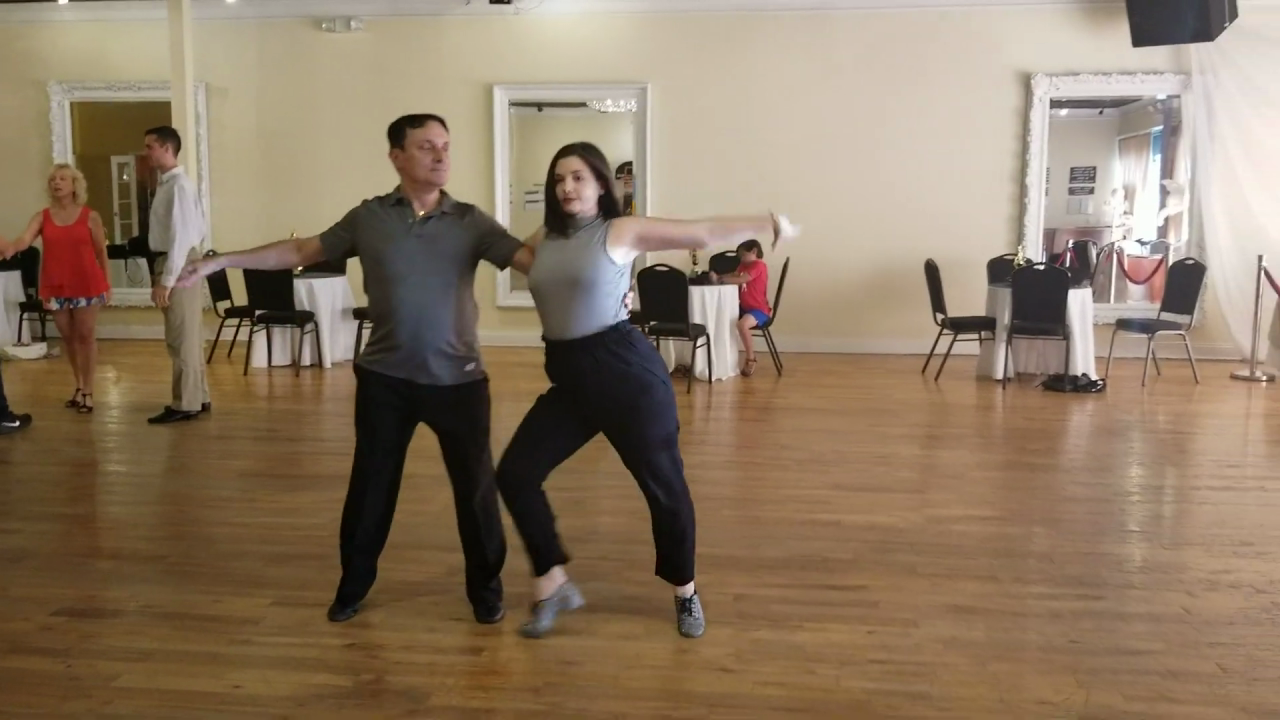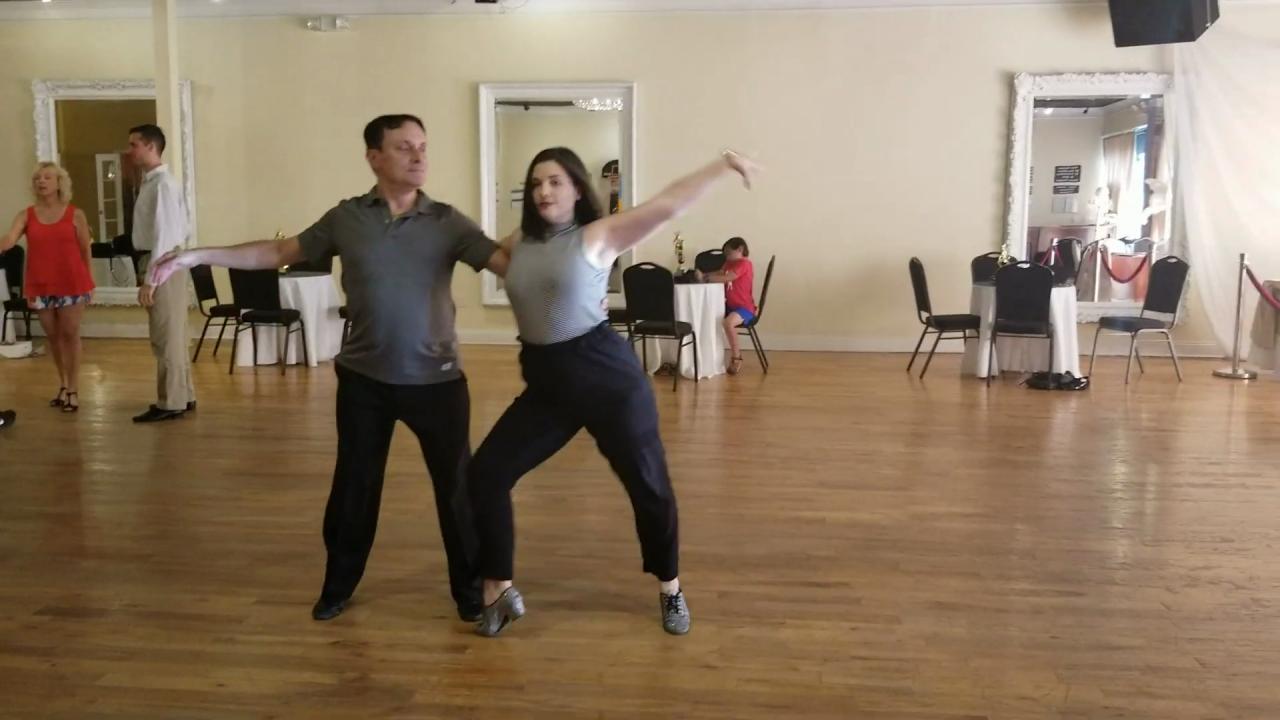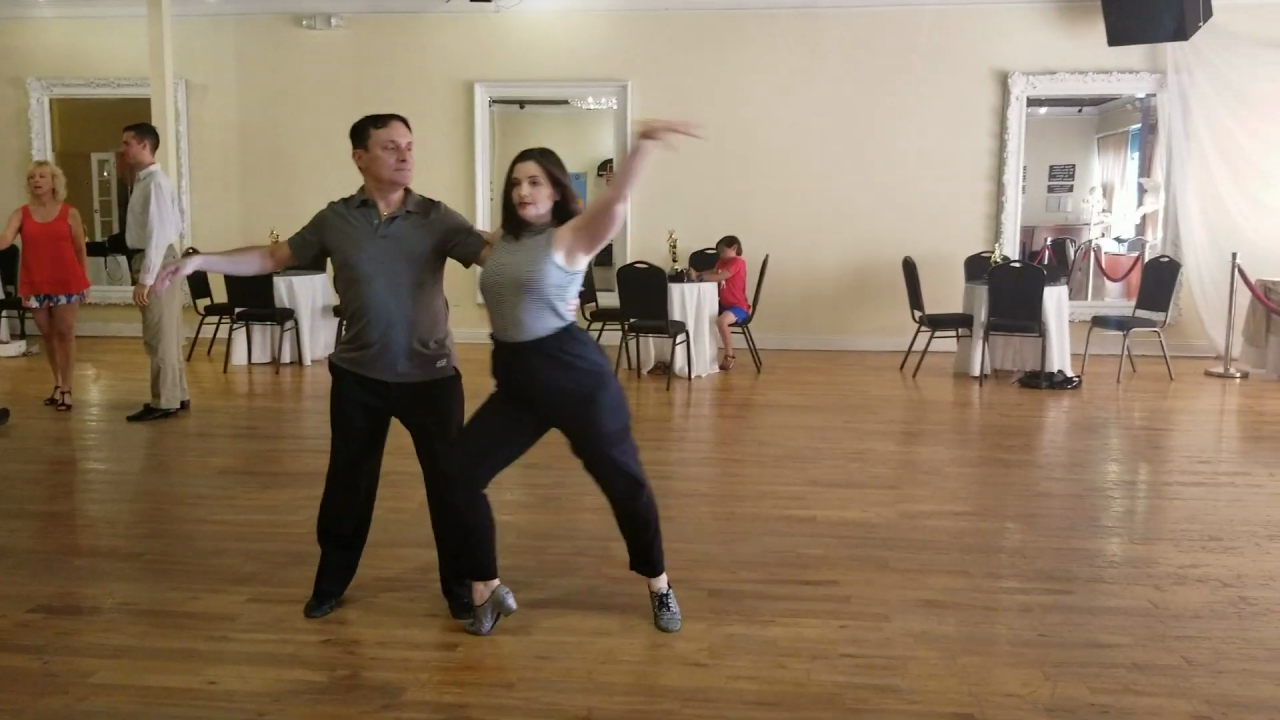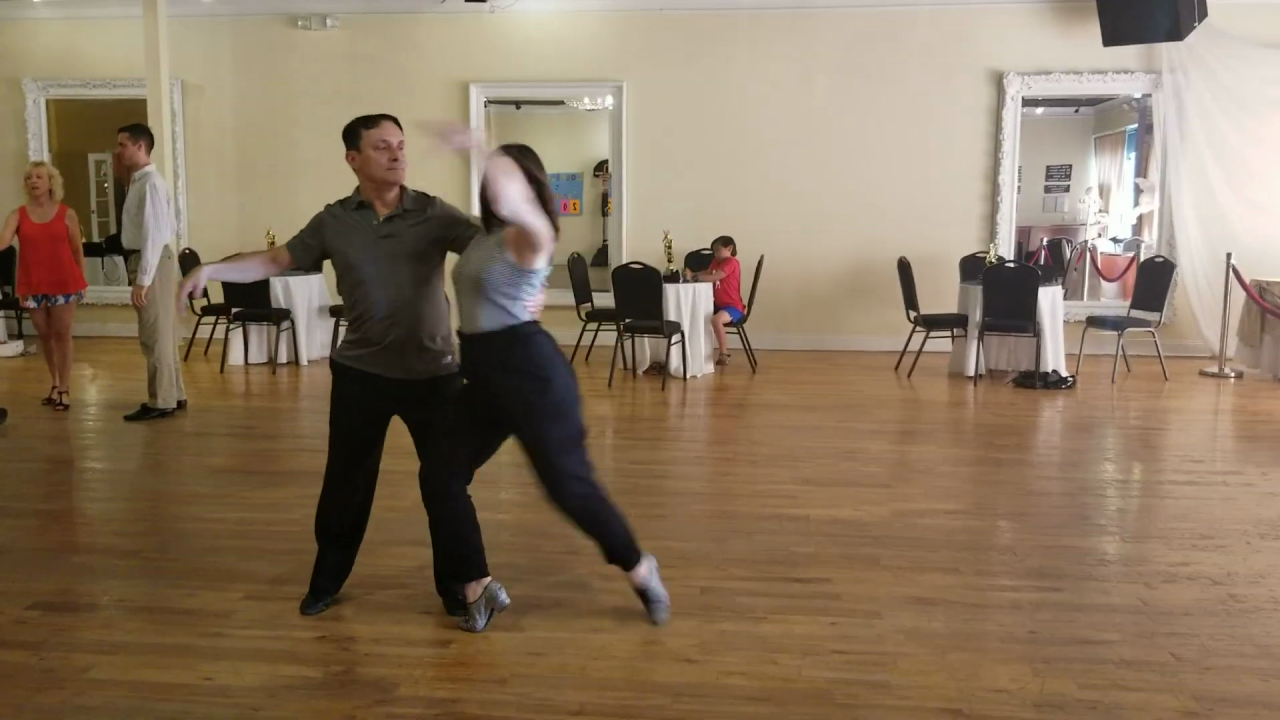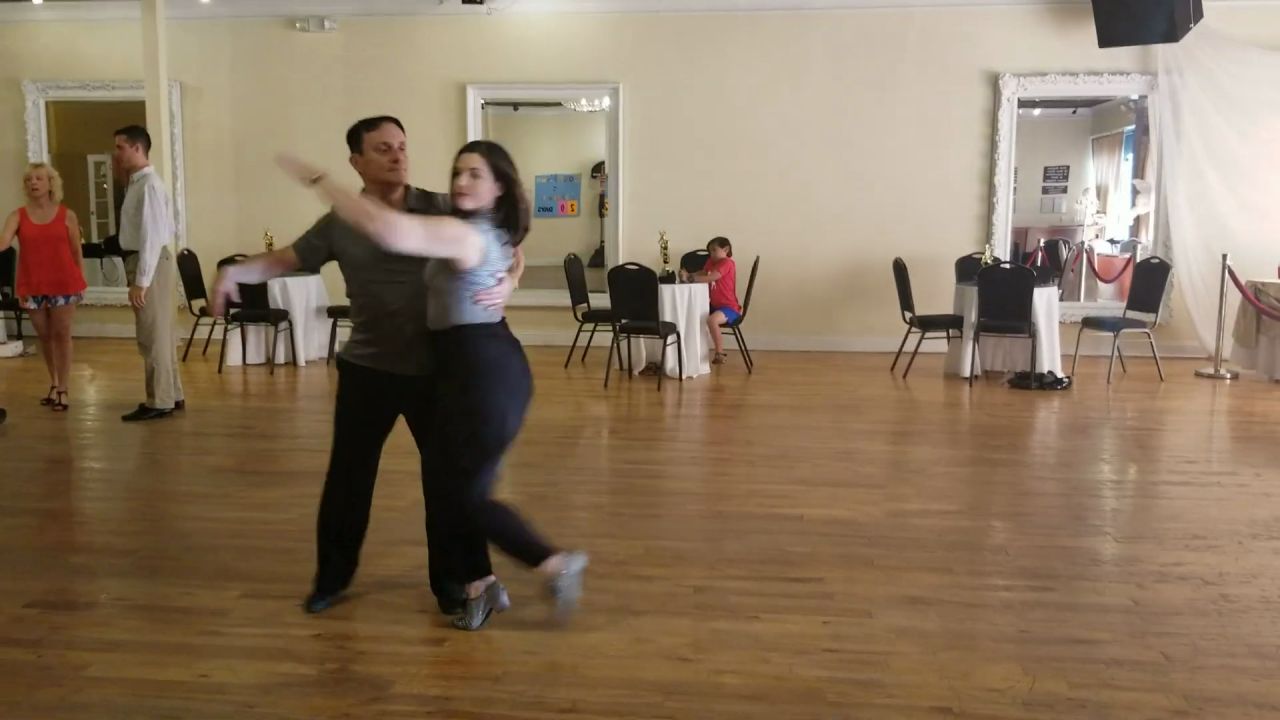
dt=0.1s
person 1, frame 1
left shoulder: (472, 222)
right shoulder: (367, 218)
left elbow: (532, 261)
right elbow: (298, 252)
right wrist: (216, 262)
left hip: (458, 379)
right hip: (386, 377)
left knee: (475, 484)
right knee: (372, 483)
left ankle: (485, 586)
right ankle: (354, 582)
person 1, frame 2
left shoulder: (448, 222)
right shoulder: (344, 218)
left elbow: (509, 262)
right elbow: (279, 252)
right wrist: (194, 255)
left hip: (436, 378)
right hip: (365, 376)
left knee: (454, 482)
right knee: (355, 482)
left ankle: (467, 584)
right ankle: (339, 581)
person 1, frame 3
left shoulder: (436, 220)
right shoulder: (333, 220)
left elbow: (495, 257)
right elbow: (271, 257)
right wrist: (197, 260)
left hip: (431, 374)
right hip: (359, 373)
left knee: (447, 479)
right knee: (348, 481)
left ankle: (463, 583)
right ankle: (331, 581)
person 1, frame 4
left shoulder: (435, 214)
right shoulder: (334, 221)
right elbow: (275, 261)
right wrist: (210, 270)
left hip: (432, 371)
right hip: (361, 371)
left knee: (444, 478)
right knee: (346, 477)
left ankle: (459, 580)
right ankle: (328, 576)
person 1, frame 5
left shoulder: (439, 210)
right shoulder: (339, 222)
right elbow: (281, 260)
left wrist: (504, 279)
right wrist: (234, 270)
left hip: (434, 367)
right hip: (367, 368)
right knee: (347, 474)
left ankle: (452, 579)
right ankle: (332, 575)
person 2, frame 1
left shoulder: (623, 232)
right shoulder: (545, 241)
left elbow: (699, 231)
left wrist: (765, 222)
left hip: (627, 371)
right hip: (568, 380)
left knee: (663, 487)
right knee: (515, 474)
left ankle: (684, 591)
right ankle: (554, 581)
person 2, frame 2
left shoulder: (599, 234)
right shoulder: (518, 244)
left elbow: (663, 206)
left wrist: (721, 165)
left hip: (605, 373)
right hip: (545, 382)
left knee: (648, 485)
right knee: (485, 476)
left ankle: (669, 588)
right ankle: (500, 591)
person 2, frame 3
left shoulder: (573, 237)
right shoulder: (505, 243)
left elbow: (614, 205)
left wrist: (641, 146)
left hip: (574, 373)
right hip: (518, 382)
left knee: (623, 482)
right knee: (459, 475)
left ankle: (658, 584)
right ankle: (488, 588)
person 2, frame 4
left shoulder: (531, 233)
right shoulder: (490, 233)
left elbow: (516, 207)
left wrist: (486, 154)
left hip: (529, 371)
right hip: (484, 375)
left knee: (568, 486)
left ankle: (640, 570)
right ankle: (480, 587)
person 2, frame 5
left shoulder: (462, 233)
right shoulder: (494, 228)
left elbow: (388, 228)
left wrist: (322, 180)
left hip: (483, 371)
right hip: (492, 363)
left knee: (460, 492)
right knee: (461, 482)
left ankle: (554, 563)
right ankle: (482, 584)
person 3, frame 1
left shoulder: (179, 185)
right shoulder: (166, 184)
left elbow: (181, 236)
left wrist: (166, 280)
right wrist: (161, 276)
left hip: (180, 265)
right hip: (172, 264)
left knee: (181, 337)
right knee: (187, 335)
left ankle: (186, 404)
right ankle: (197, 398)
person 3, frame 2
left shoulder: (163, 184)
right shoulder: (150, 183)
left elbow: (164, 235)
left wrist: (150, 280)
right wrist: (149, 274)
right hip: (157, 263)
left knee: (166, 336)
right knee: (172, 334)
left ankle: (171, 403)
right ankle: (183, 397)
person 3, frame 3
left shoulder: (155, 182)
right shoulder: (143, 181)
left elbow: (158, 234)
left wrist: (145, 279)
right wrist: (143, 274)
left hip: (157, 262)
right hip: (151, 260)
left knee: (159, 335)
right knee: (165, 333)
left ankle: (165, 402)
right ankle: (176, 395)
person 3, frame 4
left shoulder: (151, 183)
right shoulder: (138, 182)
left elbow: (154, 235)
left wrist: (142, 279)
right wrist: (139, 273)
left hip: (153, 263)
right hip: (146, 261)
left knee: (155, 335)
right knee: (161, 333)
left ankle: (161, 402)
right ankle: (173, 395)
person 3, frame 5
left shoulder: (149, 185)
right shoulder: (137, 184)
left elbow: (152, 235)
left wrist: (141, 281)
right wrist: (137, 276)
left hip: (151, 263)
right hip: (142, 261)
left knee: (153, 336)
right knee: (158, 334)
left ankle: (159, 402)
right ankle: (171, 395)
person 4, frame 1
left shoulder: (90, 217)
right shoulder: (42, 217)
left elbow: (101, 252)
right elbow: (24, 241)
left wrist: (106, 284)
left hip: (86, 284)
right hip: (55, 286)
left knee: (85, 336)
right knee: (68, 337)
left ankle: (87, 392)
right ankle: (78, 387)
person 4, frame 2
left shoulder: (75, 215)
right shoulder: (26, 215)
left elbow: (85, 250)
left wrist: (88, 282)
left hip: (70, 283)
right hip: (40, 285)
left knee: (70, 335)
right knee: (53, 336)
left ankle: (72, 390)
right ankle: (64, 386)
person 4, frame 3
left shoulder: (70, 213)
right shoulder: (21, 214)
left elbow: (80, 249)
left wrist: (84, 282)
left hip: (65, 282)
right hip: (35, 284)
left knee: (65, 333)
right knee: (47, 334)
left ankle: (67, 389)
right ankle: (57, 384)
person 4, frame 4
left shoulder: (67, 214)
left elbow: (77, 250)
left wrist: (81, 282)
left hip: (63, 282)
right hip: (33, 284)
left knee: (62, 334)
right knee: (45, 335)
left ankle: (64, 389)
right ankle: (55, 384)
person 4, frame 5
left shoulder: (67, 215)
left elbow: (76, 251)
left wrist: (80, 283)
left hip: (63, 283)
right hip: (32, 285)
left knee: (61, 334)
right knee: (44, 335)
left ankle: (63, 389)
right ankle: (53, 384)
